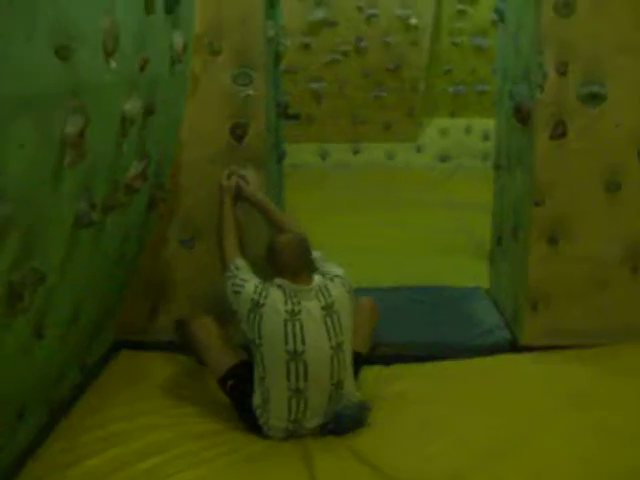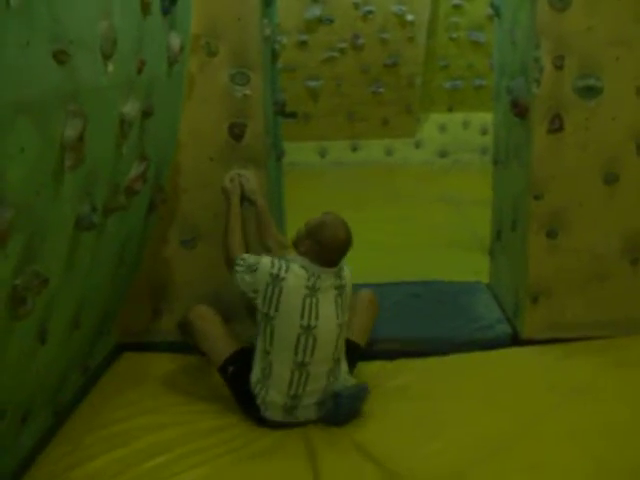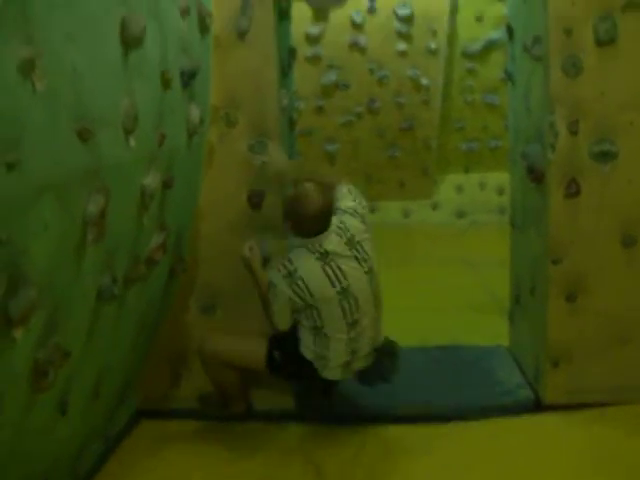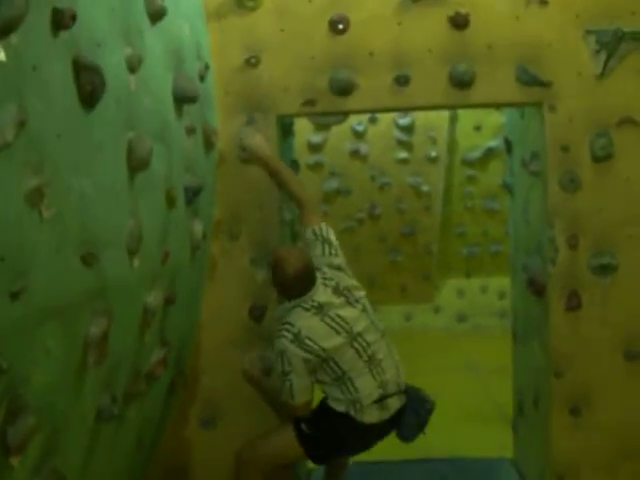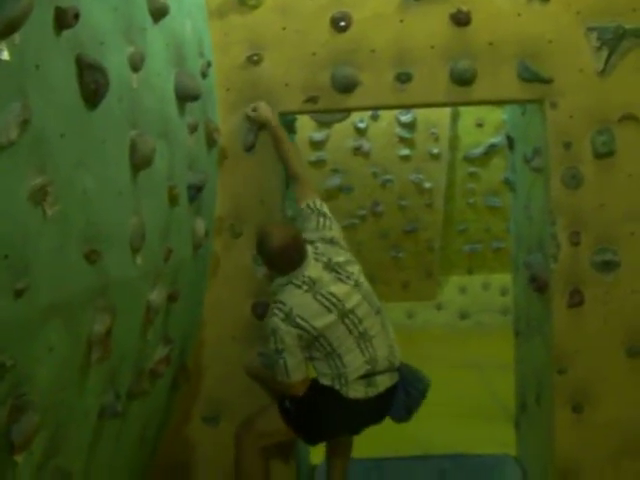
dt=0.7s
person 1, frame 1
left shoulder: (257, 301)
right shoulder: (339, 288)
left elbow: (232, 255)
right elbow: (298, 241)
left wrist: (227, 199)
right wrist: (258, 200)
left hip: (273, 425)
right hip: (337, 414)
left knee: (198, 325)
right knee: (366, 306)
person 1, frame 2
left shoulder: (276, 273)
right shoulder: (342, 275)
left elbow: (235, 261)
right elbow: (281, 249)
left wrist: (233, 201)
right wrist: (258, 200)
left hip: (270, 411)
right hip: (330, 400)
left knee: (197, 313)
right knee: (367, 297)
person 1, frame 3
left shoulder: (288, 274)
right shoulder: (353, 225)
left elbow: (279, 320)
right elbow: (342, 188)
left wrist: (255, 268)
right wrist: (295, 179)
left hip: (323, 368)
right hip: (368, 353)
left knee: (210, 348)
left ankle: (236, 403)
person 1, frame 4
left shoulder: (293, 336)
right shoulder: (333, 272)
left elbow: (296, 409)
right elbow: (308, 207)
left wrist: (259, 377)
right wrist: (267, 159)
left hip: (360, 421)
right hip: (393, 404)
person 1, frame 5
left shoulder: (284, 313)
right shoulder: (328, 245)
left elbow: (295, 388)
right elbow: (301, 181)
left wrist: (257, 371)
right wrist: (273, 124)
left hip: (351, 399)
right hip: (388, 386)
left knee: (249, 436)
